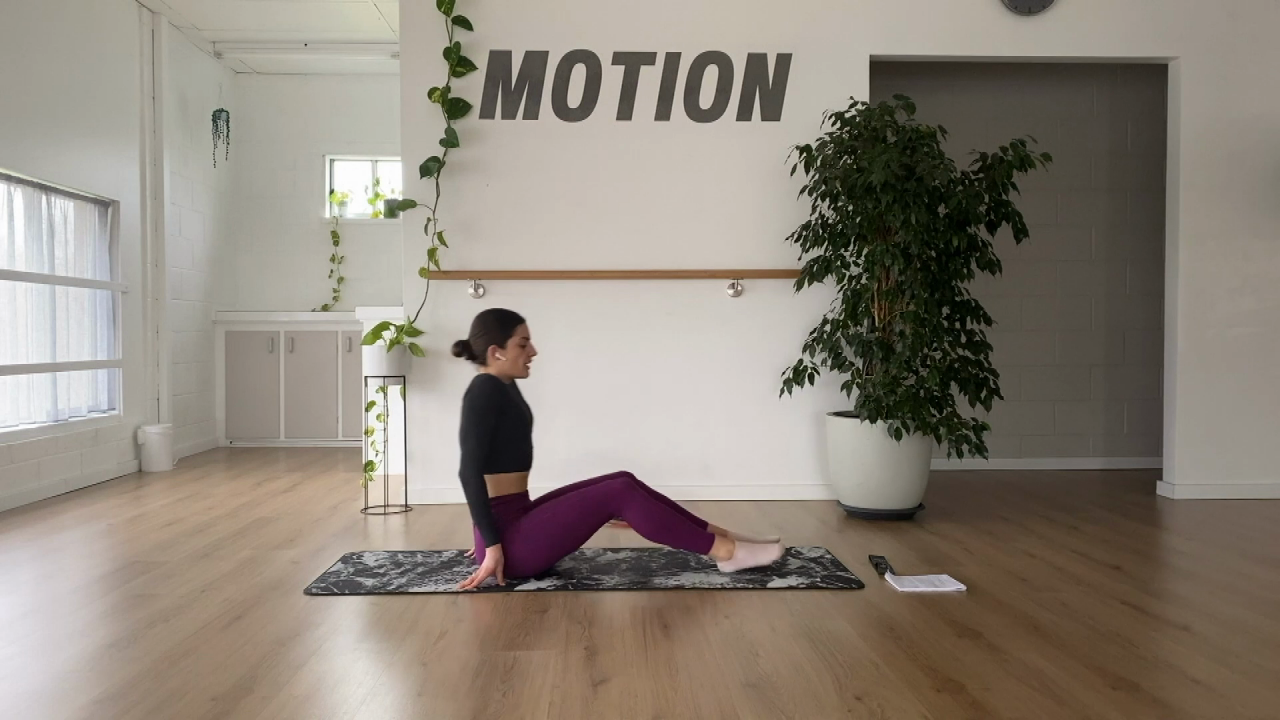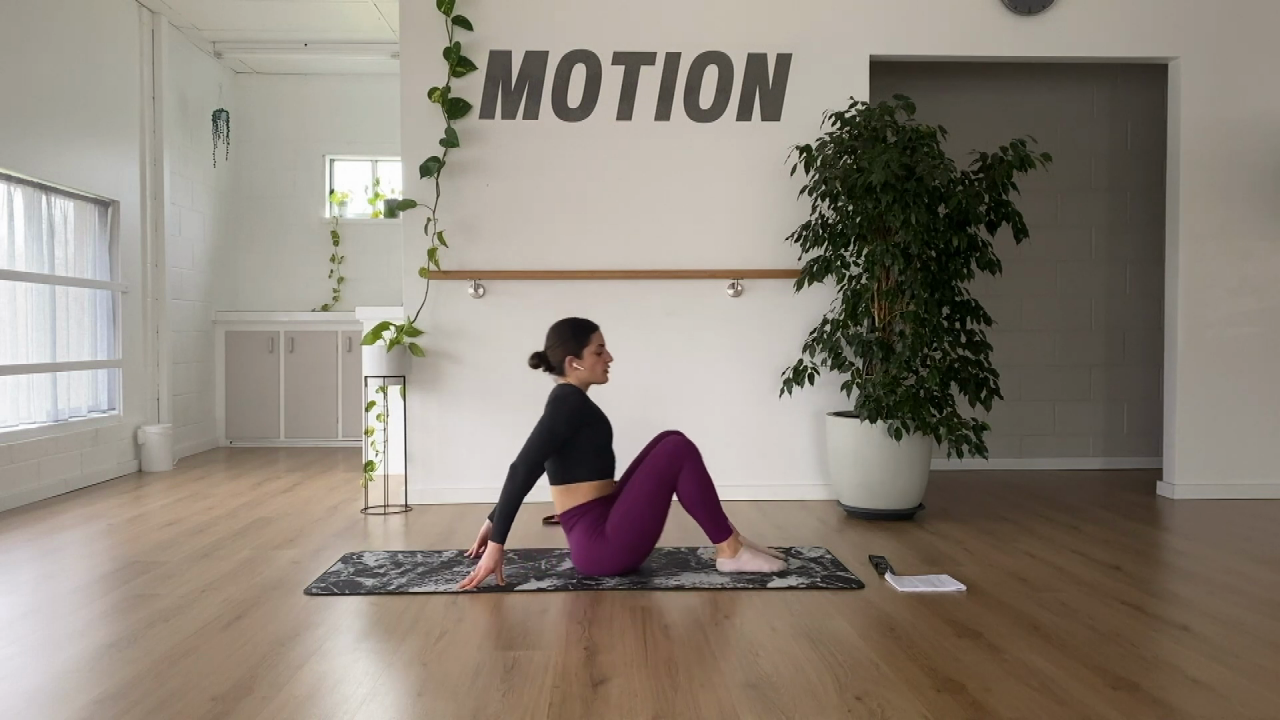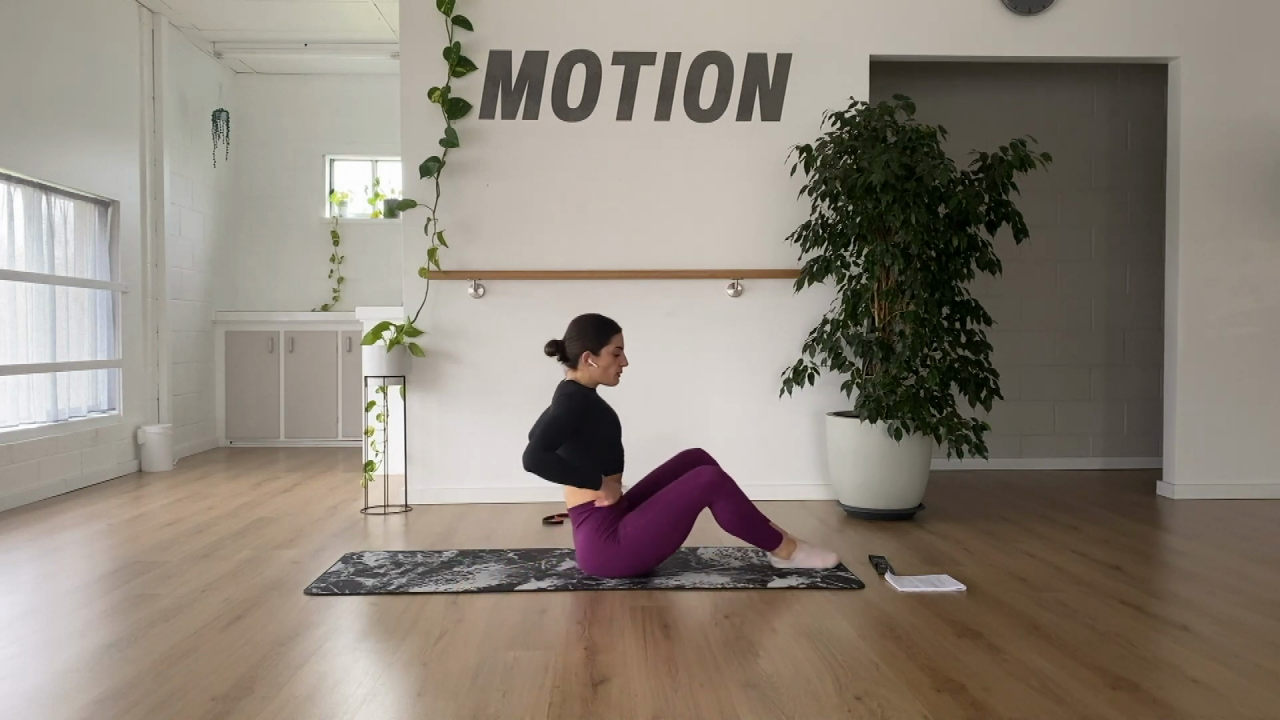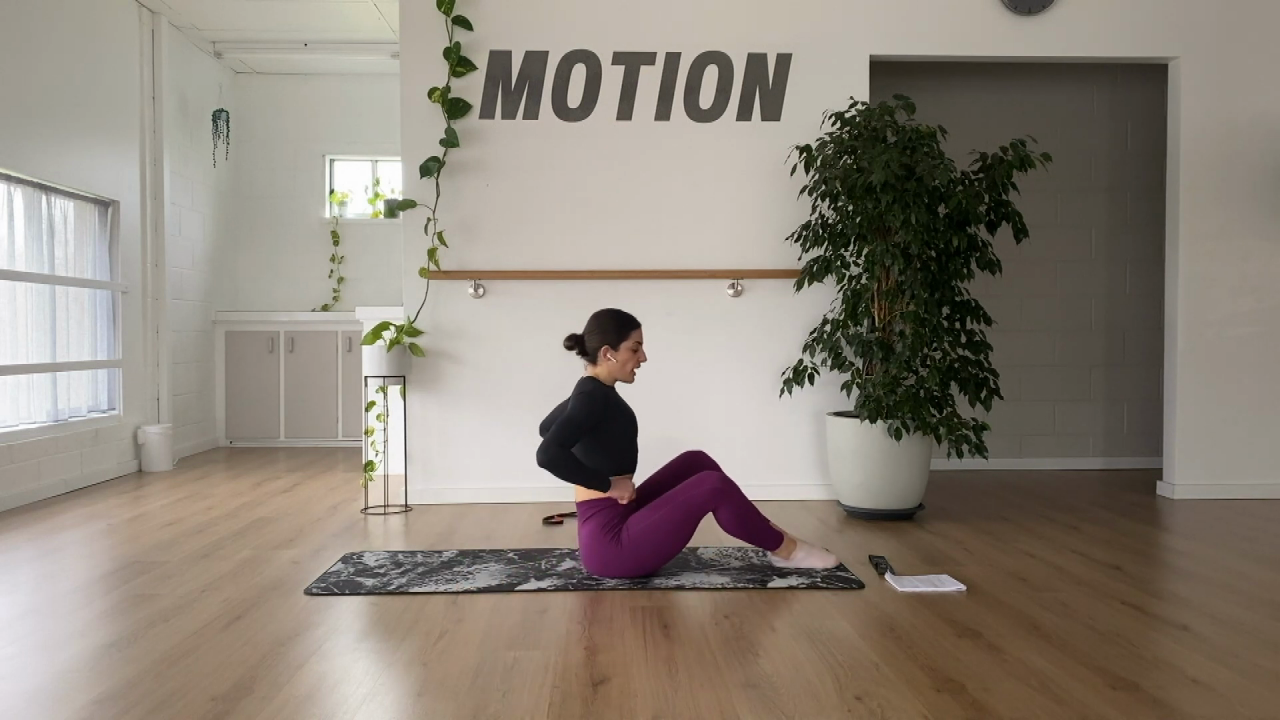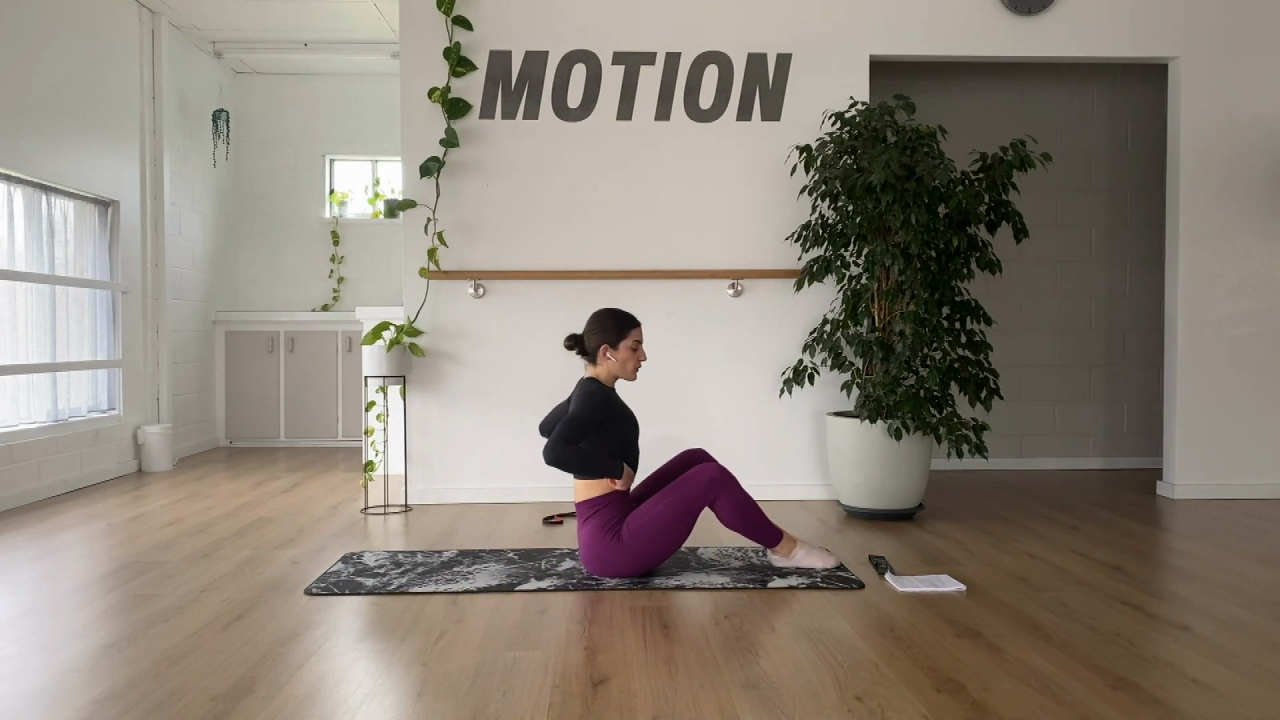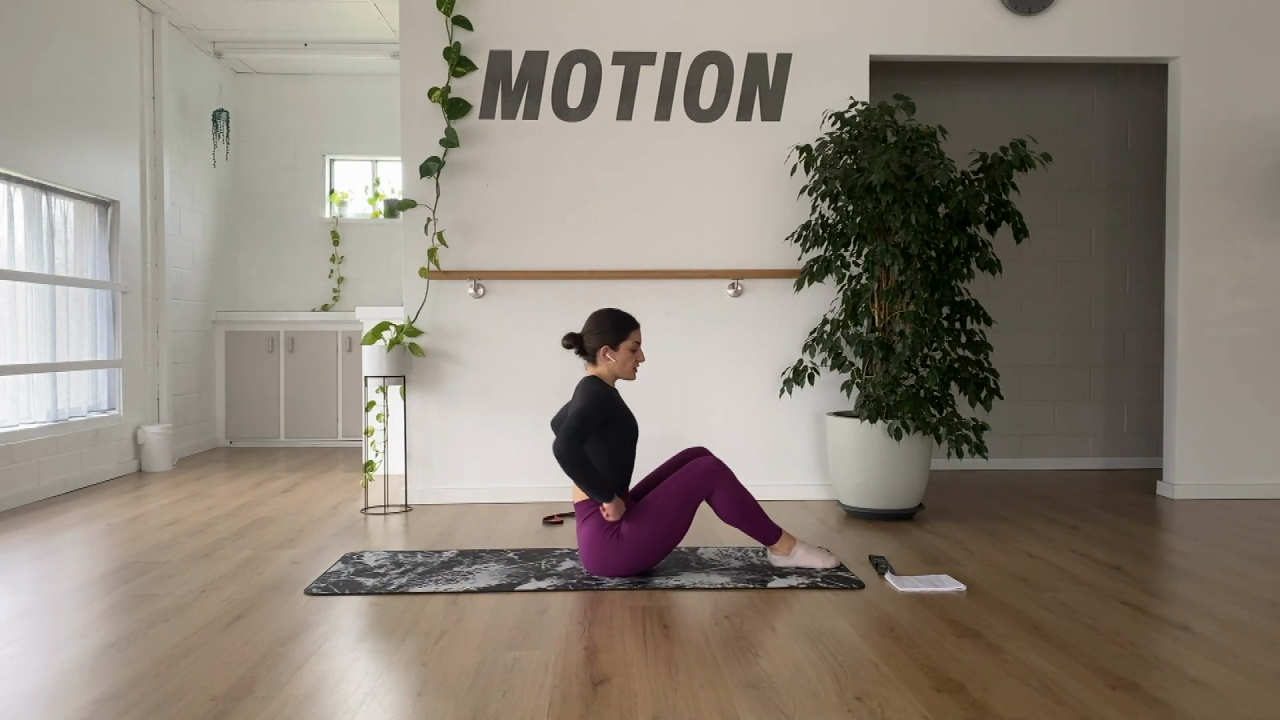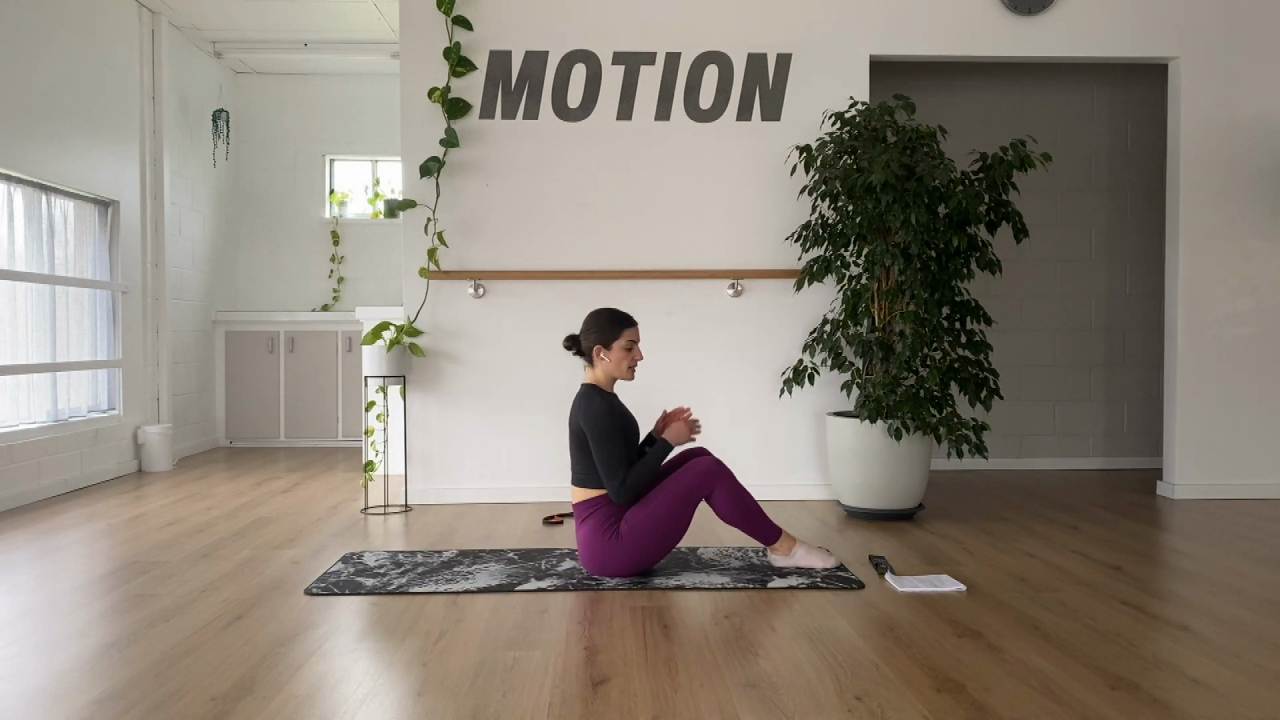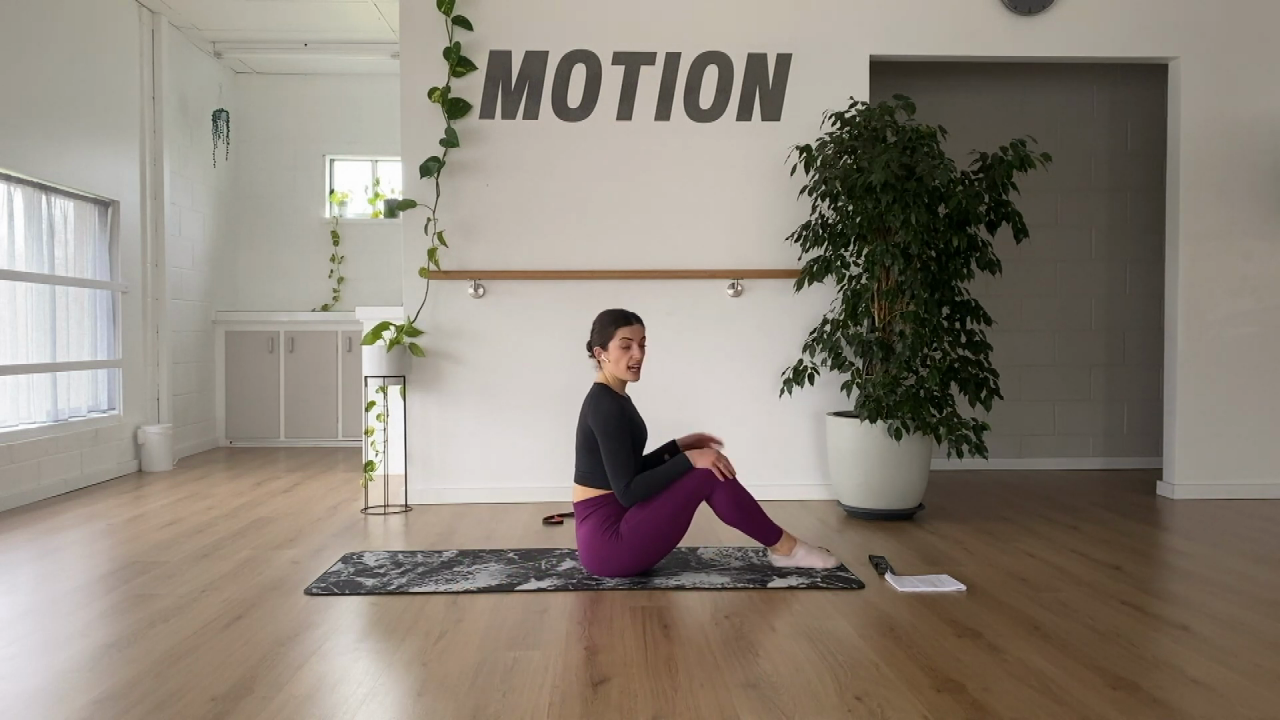
dt=0.5s
person 1, frame 1
left shoulder: (503, 388)
right shoulder: (485, 392)
right elbow: (471, 470)
right wrist: (492, 545)
left hip: (518, 521)
right hip: (511, 542)
left knee: (623, 483)
right knee: (619, 493)
left ankle: (719, 536)
right ankle: (723, 551)
person 1, frame 2
left shoulder: (570, 399)
right shoulder: (570, 402)
left elbow: (526, 468)
right elbow: (523, 468)
left wrist: (492, 521)
right wrist: (497, 544)
left hip: (601, 529)
right hip: (602, 545)
left knee: (670, 441)
right knee: (679, 449)
left ankle: (730, 541)
right ankle: (730, 549)
person 1, frame 3
left shoulder: (575, 394)
right shoulder: (574, 400)
left elbow: (537, 435)
right elbow: (534, 457)
right wrist: (598, 482)
left hip: (613, 524)
right hip: (606, 545)
left knee: (695, 460)
right knee: (709, 480)
left ankle: (772, 535)
right ankle: (784, 549)
person 1, frame 4
left shoulder: (593, 391)
right shoulder: (593, 397)
left elbow: (547, 428)
right elbow: (548, 454)
right wrist: (608, 484)
left hip: (621, 522)
right hip: (610, 543)
left knee: (696, 462)
right knee: (714, 486)
left ankle: (769, 532)
right ankle: (784, 548)
person 1, frame 5
left shoulder: (591, 391)
right shoulder: (596, 397)
left elbow: (547, 427)
right elbow: (555, 452)
right wrist: (616, 470)
left hip: (614, 522)
right hip: (610, 544)
left knee: (696, 460)
right knee: (711, 476)
left ankle: (771, 535)
right ankle: (784, 548)
person 1, frame 6
left shoulder: (592, 390)
right shoulder: (597, 395)
left elbow: (559, 424)
right elbow: (563, 447)
right wrist: (608, 496)
left hip: (610, 530)
right hip: (610, 544)
left knee: (697, 457)
right knee: (708, 471)
left ankle: (775, 539)
right ankle: (782, 547)
person 1, frame 7
left shoulder: (598, 399)
right shoulder: (597, 406)
right elbow: (621, 490)
left wrist: (658, 435)
right wrist: (667, 440)
left hip: (612, 525)
right hip: (609, 544)
left knee: (699, 458)
right knee: (708, 471)
left ankle: (776, 540)
right ankle: (783, 547)
person 1, frame 8
left shoulder: (613, 399)
right shoulder: (606, 406)
right elbow: (627, 492)
left wrist: (678, 447)
right wrist: (688, 458)
left hip: (613, 527)
right hip: (609, 544)
left knee: (703, 464)
right knee: (708, 473)
left ankle: (779, 542)
right ankle: (784, 547)
